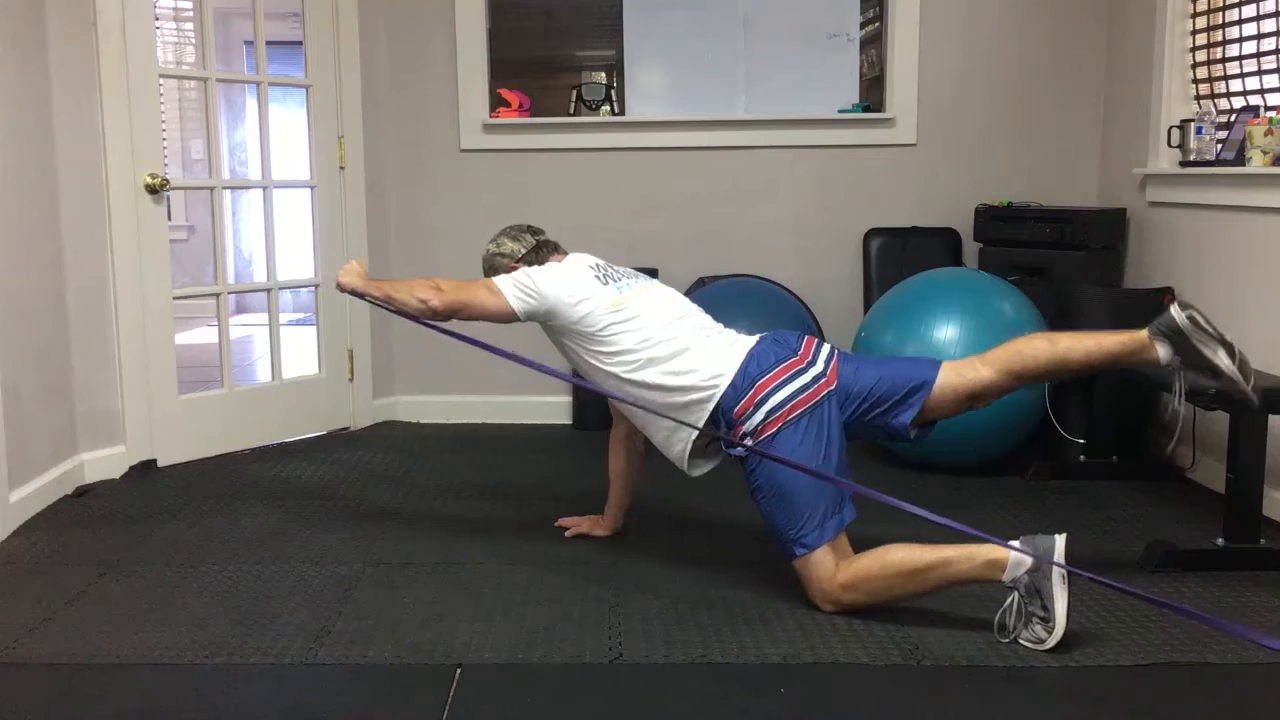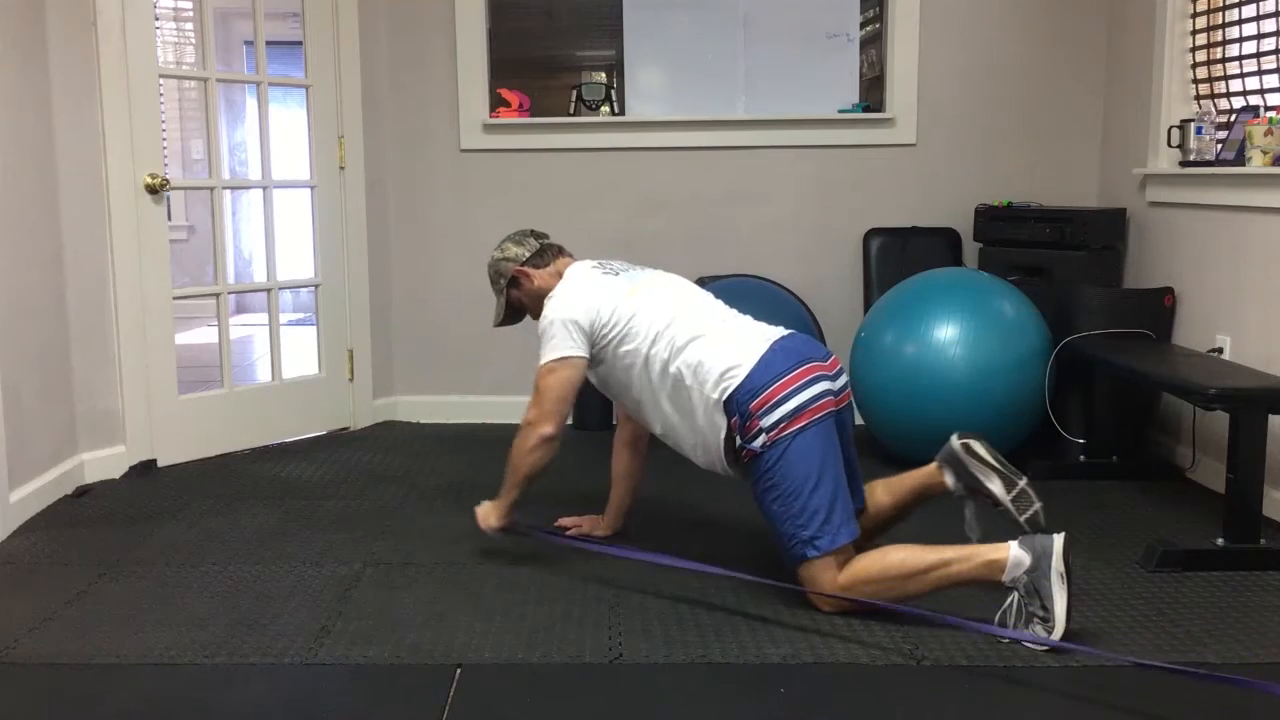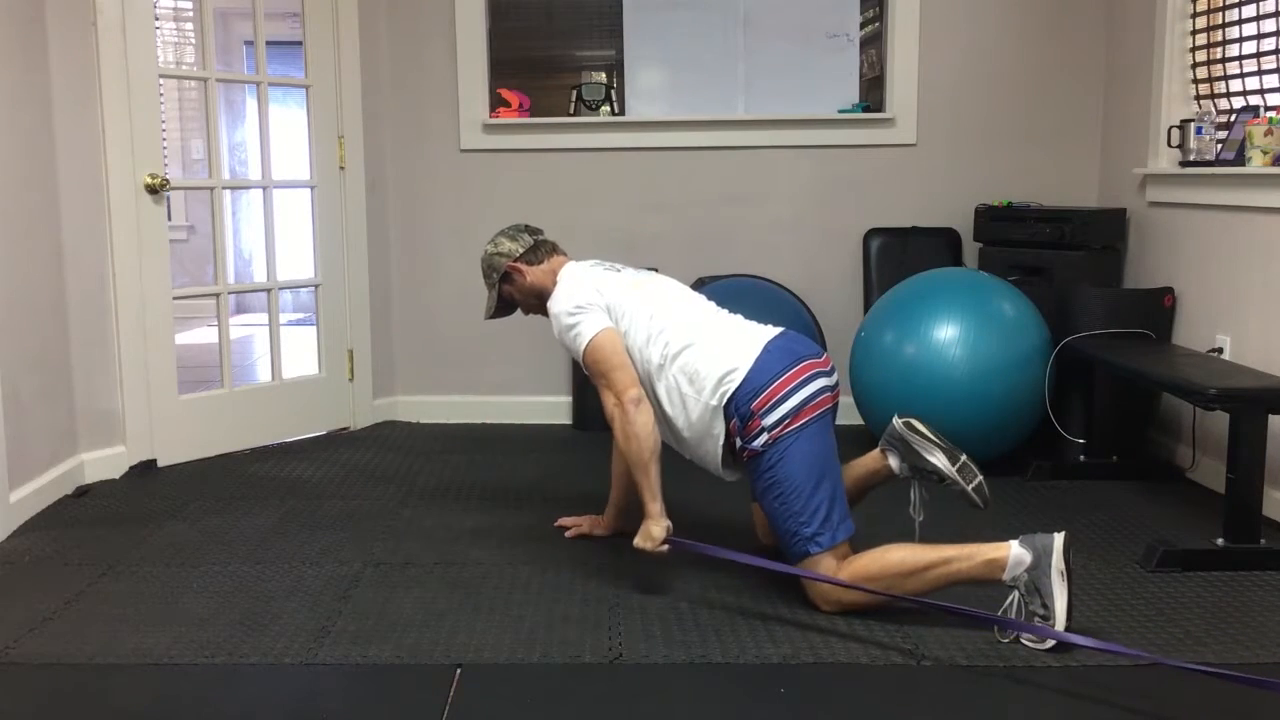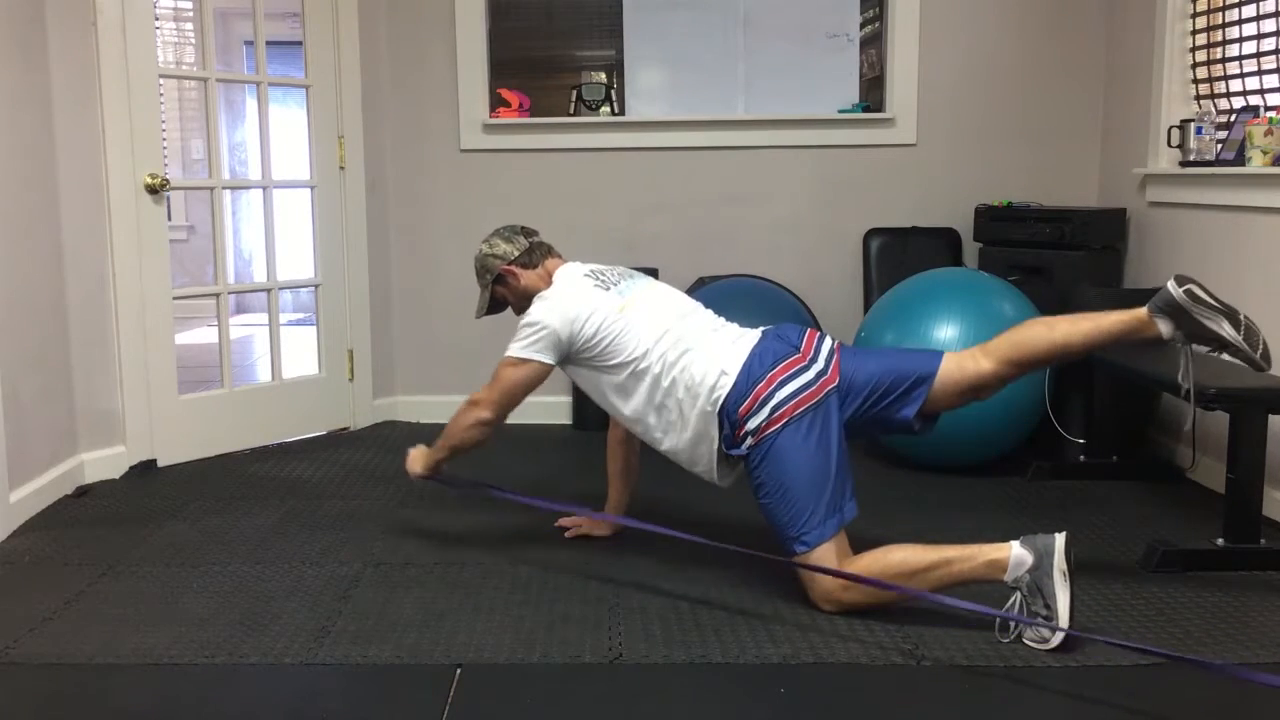
dt=1s
person 1, frame 1
left shoulder: (550, 286)
right shoulder: (604, 282)
left elbow: (438, 301)
right elbow: (629, 418)
left wrist: (366, 284)
right wrist: (609, 517)
left hip: (768, 407)
right hip: (799, 364)
left knee: (834, 581)
right knee: (980, 375)
left ankle: (1013, 560)
right ankle: (1160, 340)
person 1, frame 2
left shoulder: (565, 306)
right shoulder: (613, 283)
left elbow: (542, 429)
right elbow: (635, 419)
left wrist: (503, 507)
right wrist: (609, 520)
left hip: (772, 405)
right hip: (806, 371)
left knee: (832, 582)
right knee: (851, 527)
left ankle: (1017, 559)
right ankle: (950, 470)
person 1, frame 3
left shoulder: (570, 302)
right shoulder: (606, 281)
left elbow: (629, 405)
right elbow: (633, 408)
left wrist: (653, 513)
right wrist: (609, 518)
left hip: (769, 403)
right hip: (795, 366)
left knee: (832, 583)
right knee: (774, 532)
left ankle: (1018, 557)
right ankle: (891, 455)
person 1, frame 4
left shoulder: (553, 312)
right shoulder: (607, 280)
left elbow: (486, 410)
right elbow: (628, 410)
left wrist: (431, 456)
right wrist: (610, 515)
left hip: (770, 411)
right hip: (799, 358)
left knee: (836, 584)
right knee: (988, 364)
left ankle: (1014, 560)
right ankle: (1161, 315)
